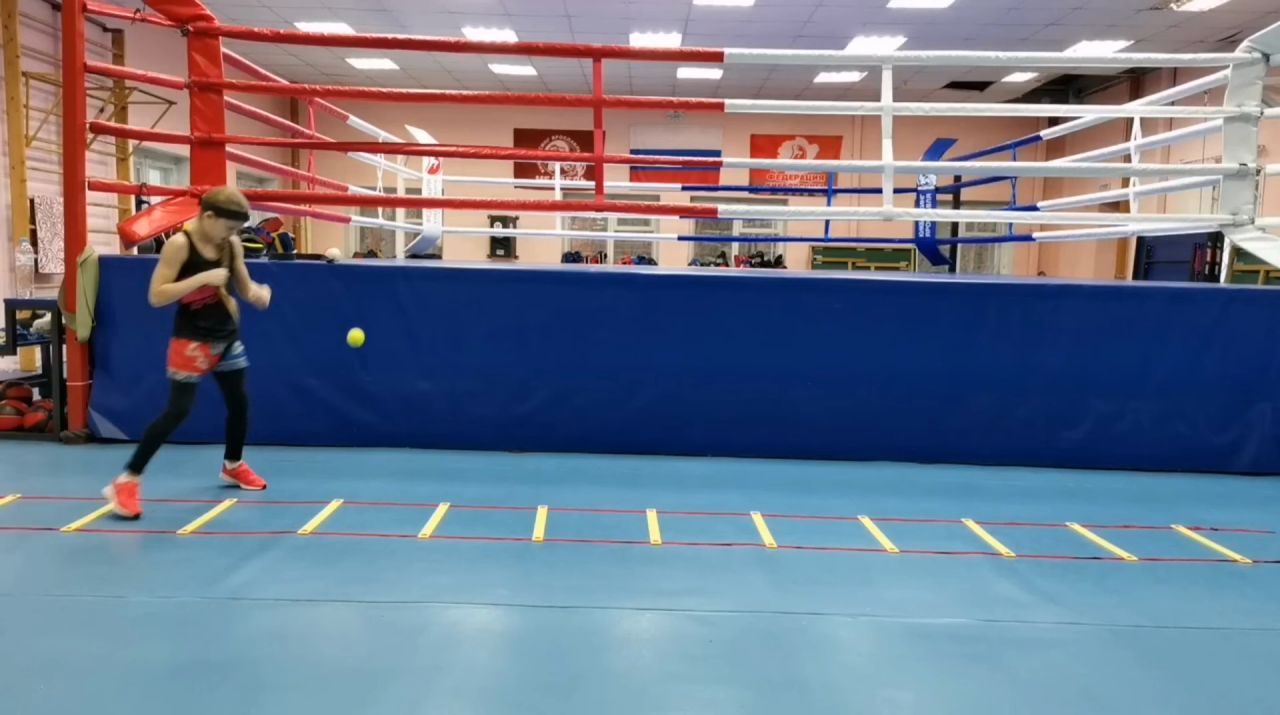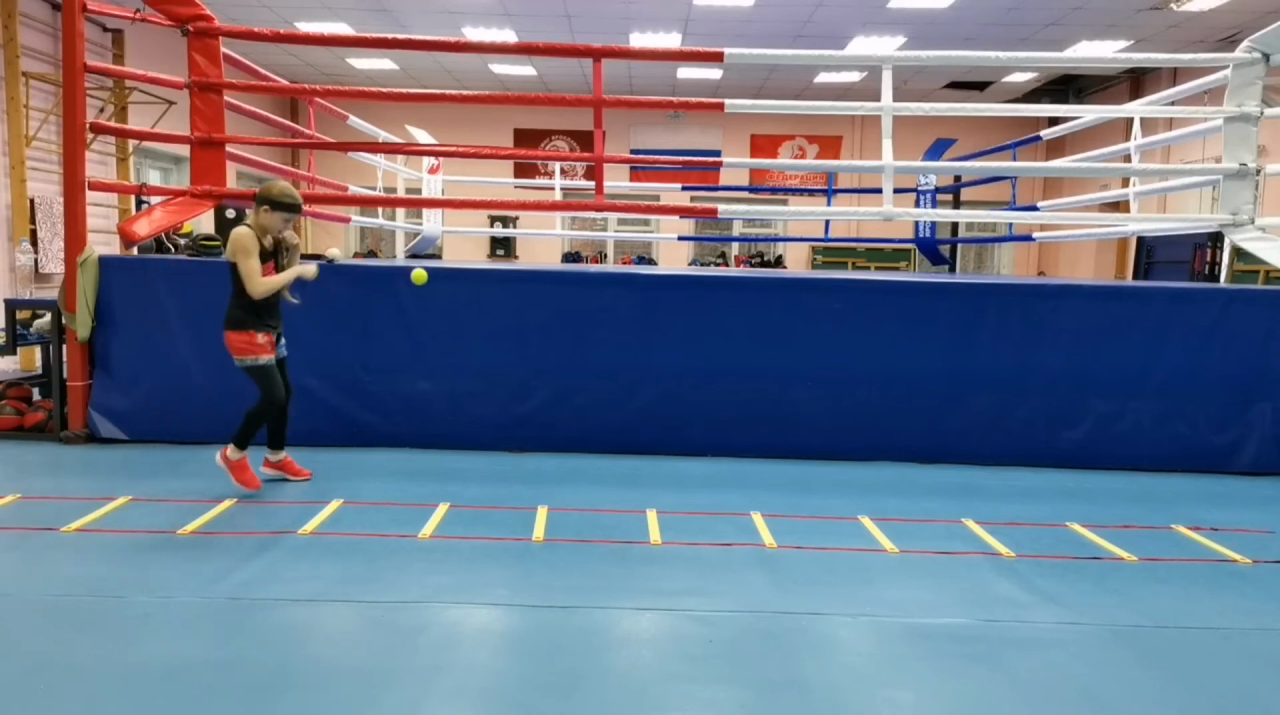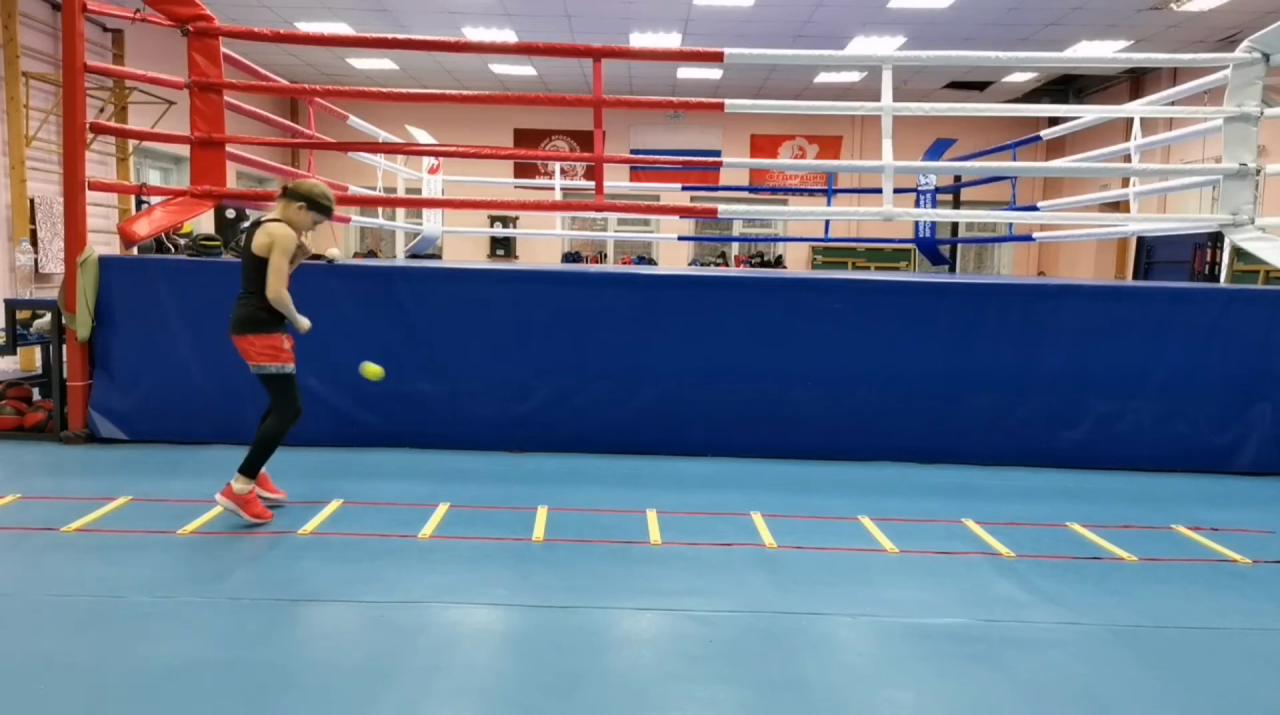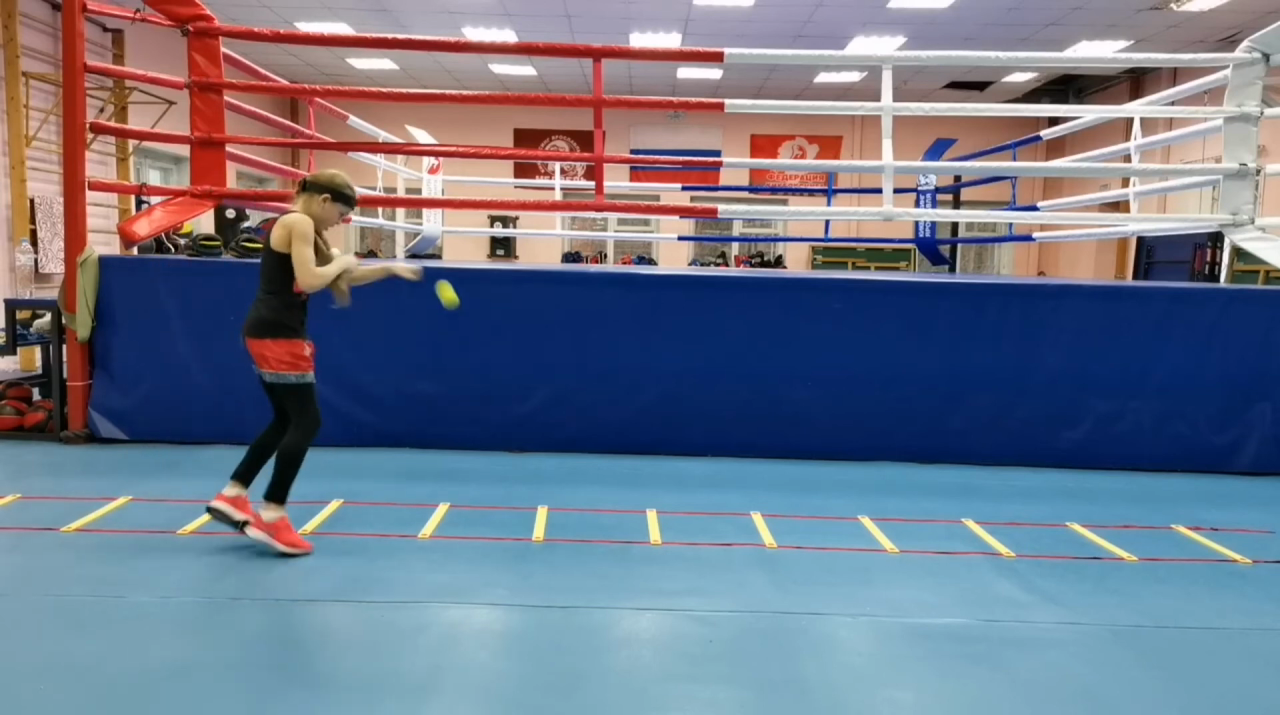
dt=0.4s
person 1, frame 1
left shoulder: (232, 245)
right shoulder: (179, 245)
left elbow: (244, 287)
right elbow: (156, 296)
left wrist: (259, 292)
right wrist: (203, 277)
left hip: (227, 337)
right hip: (192, 340)
left knee: (239, 403)
right knee: (176, 411)
left ankle: (233, 465)
right ankle: (126, 481)
person 1, frame 2
left shoulder: (273, 238)
right shoulder: (243, 236)
left elbow: (284, 289)
right elbow: (257, 289)
left wrist: (294, 252)
right wrist: (299, 271)
left hip: (270, 328)
right hip: (245, 330)
left knee: (282, 393)
right knee: (274, 396)
left ankle: (276, 457)
right ankle: (235, 453)
person 1, frame 3
left shoulder: (264, 226)
right shoulder: (282, 233)
right elbow: (276, 293)
left wrist: (297, 257)
right wrist: (298, 320)
left hip: (252, 326)
right hip: (263, 329)
left knee: (280, 402)
right knee: (290, 409)
left ankle: (252, 475)
right ankle: (240, 487)
person 1, frame 4
left shoulder: (298, 228)
right shoulder: (299, 224)
left elbow: (347, 278)
right elbow: (309, 282)
left wrist: (392, 269)
right wrist: (341, 263)
left hip: (266, 333)
right hip: (281, 335)
left knee: (286, 420)
right knee: (306, 423)
left ankle: (232, 494)
right ankle: (271, 516)
